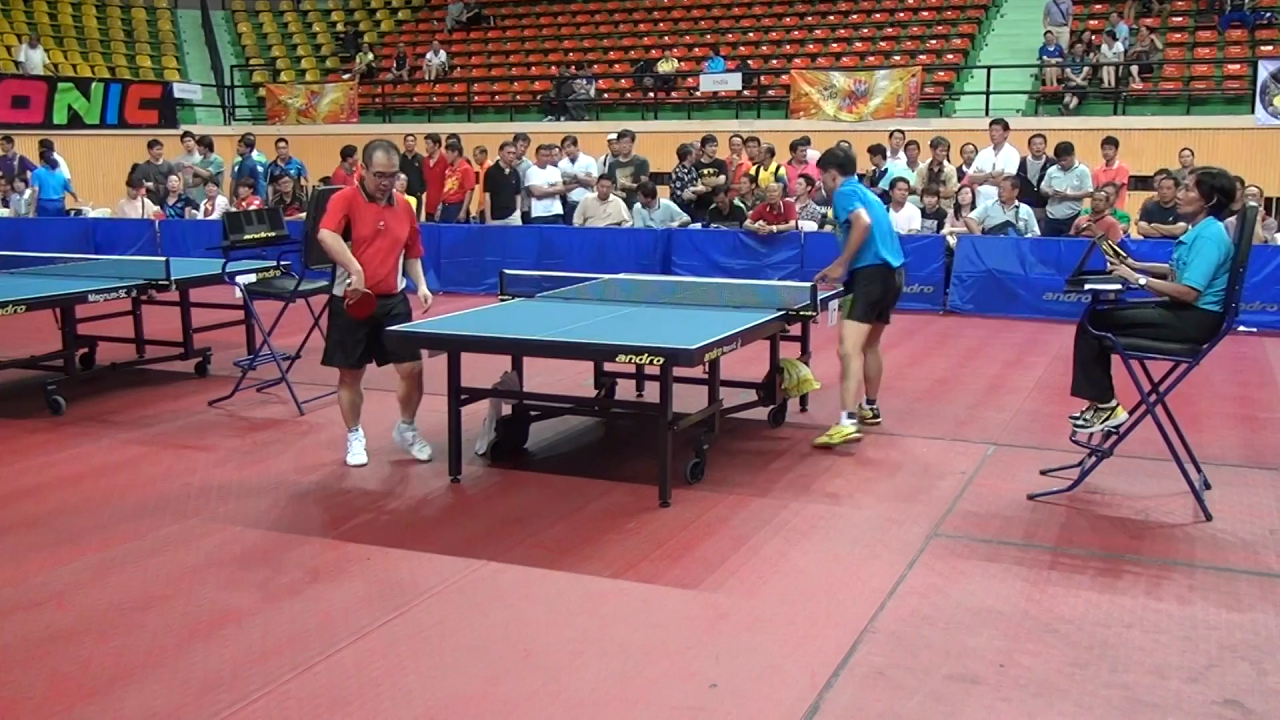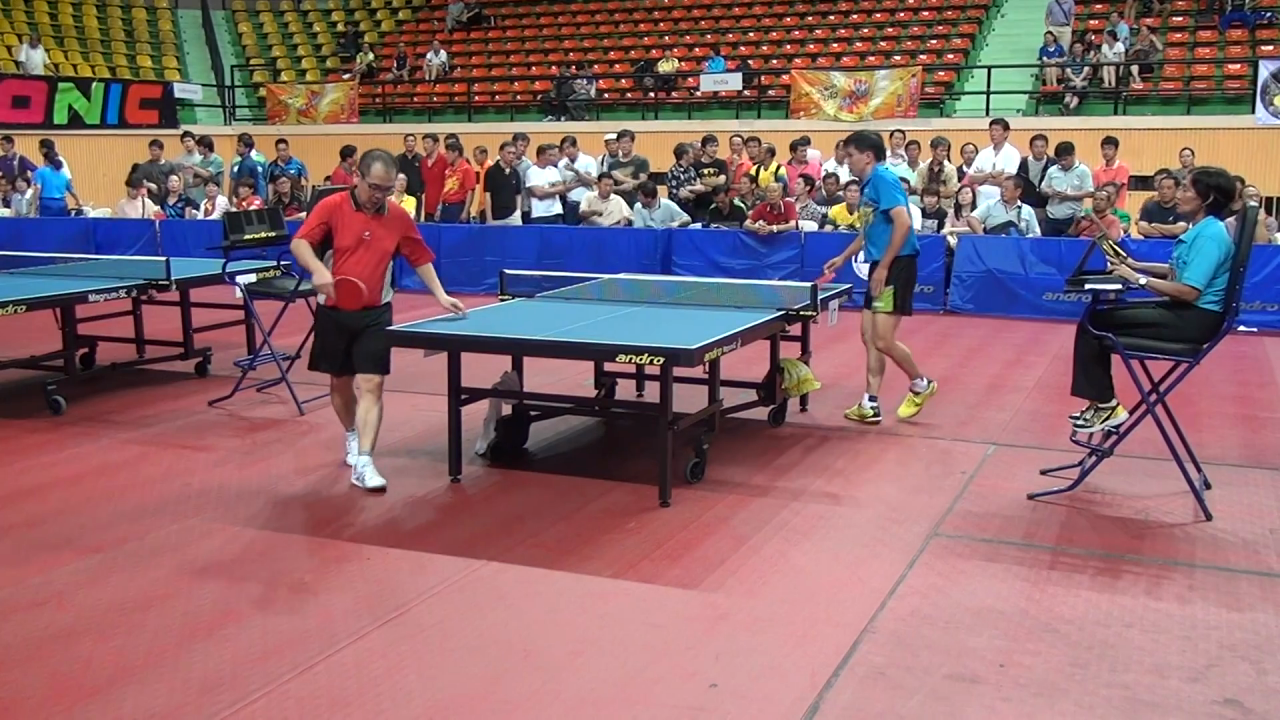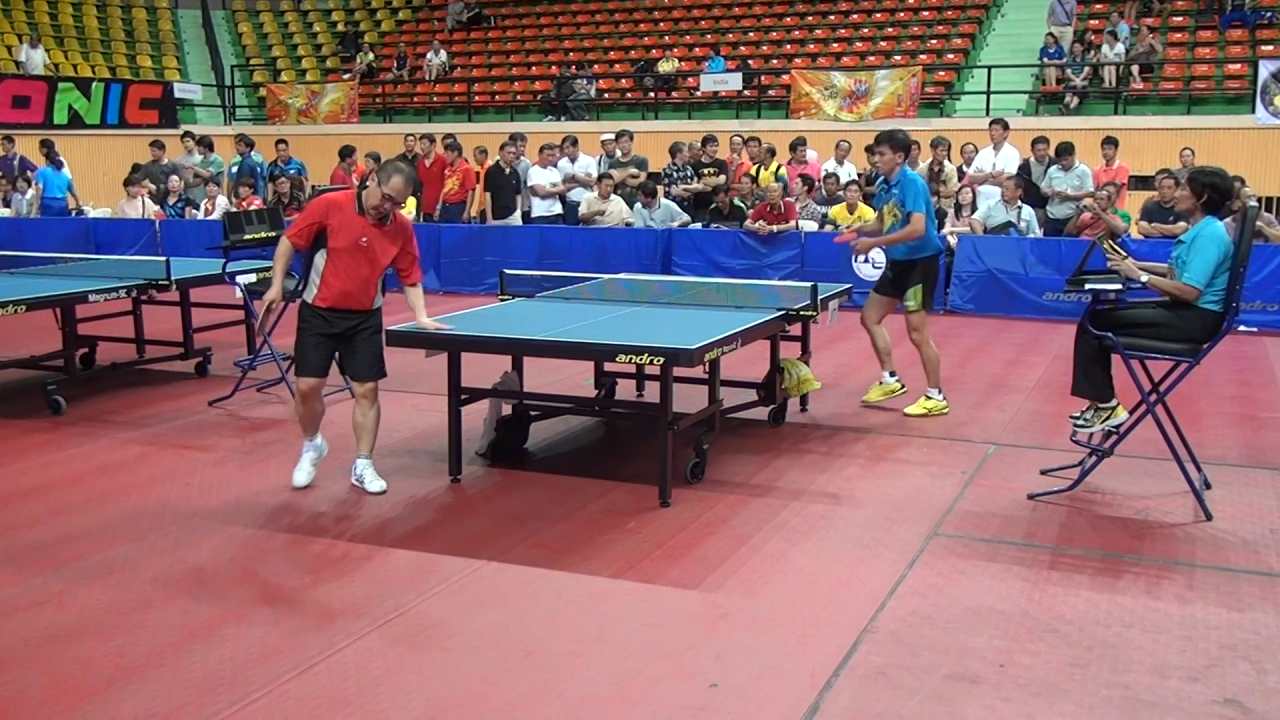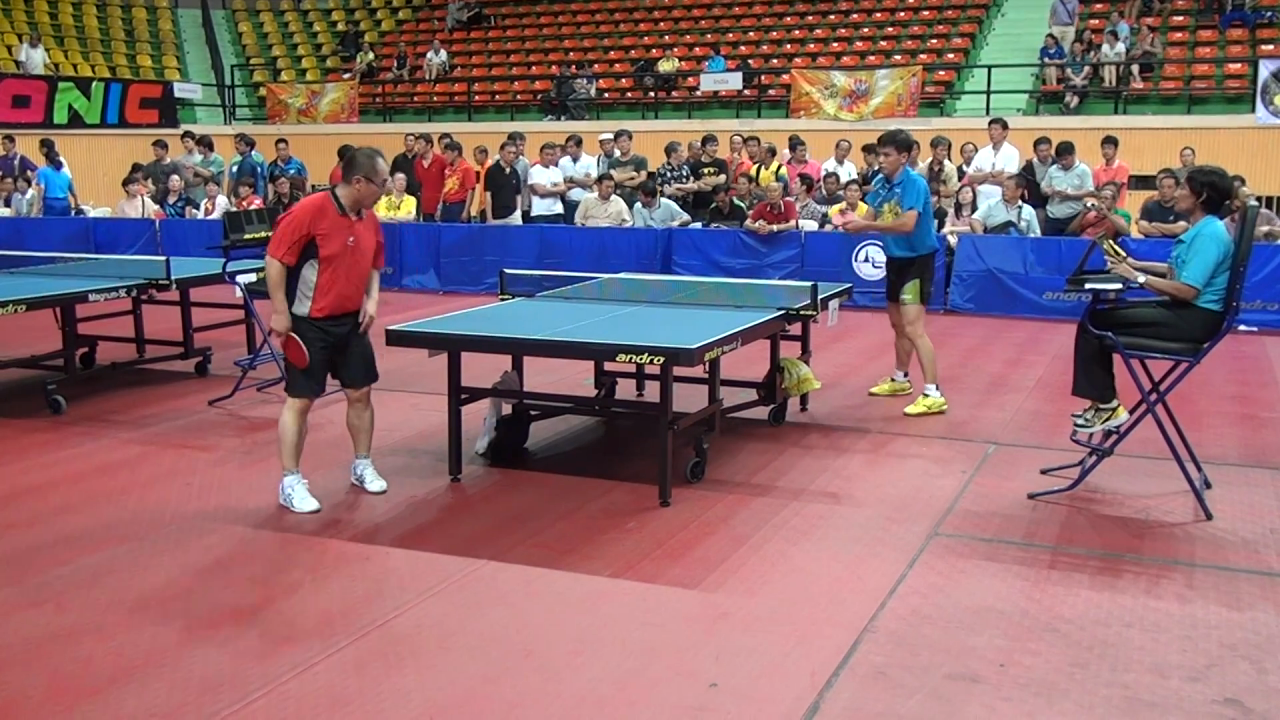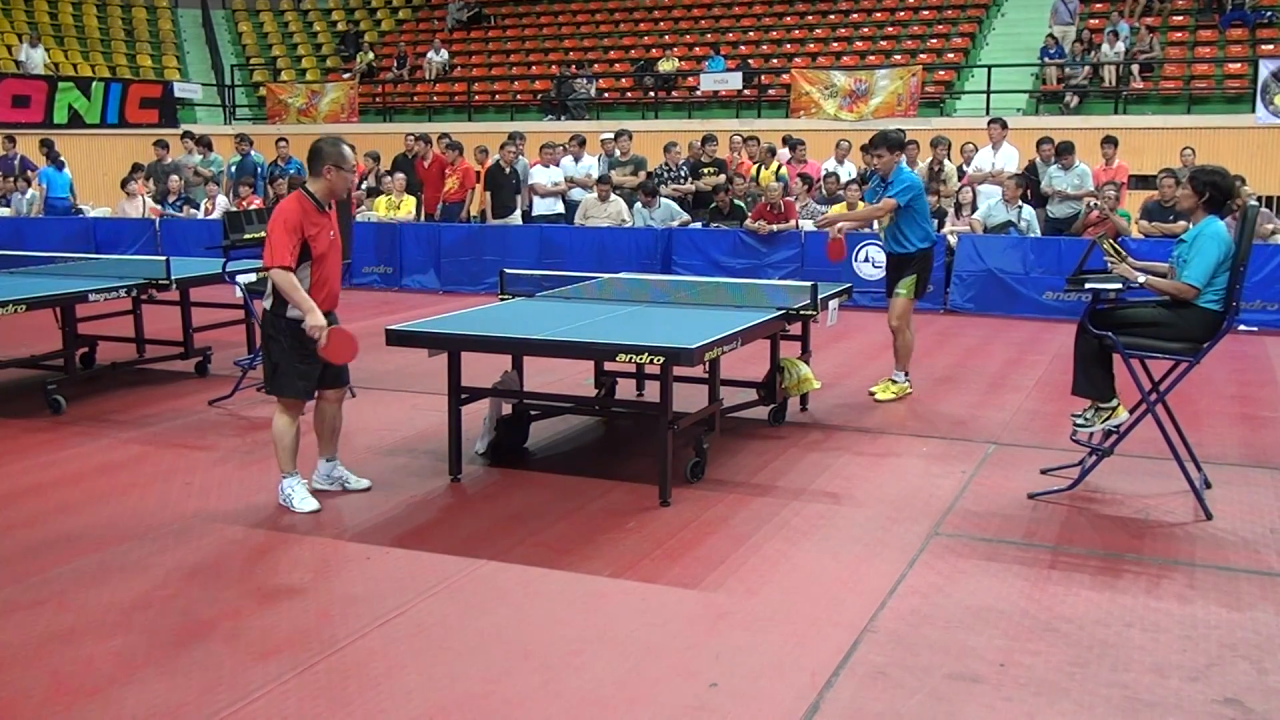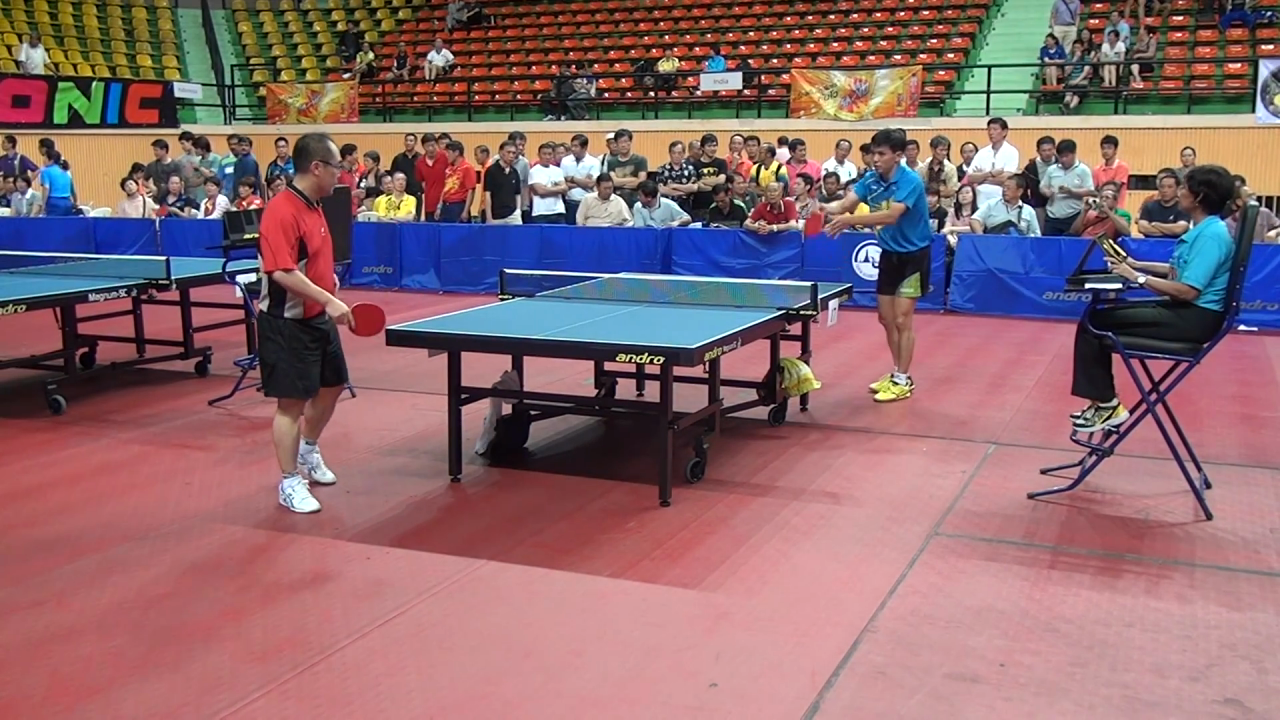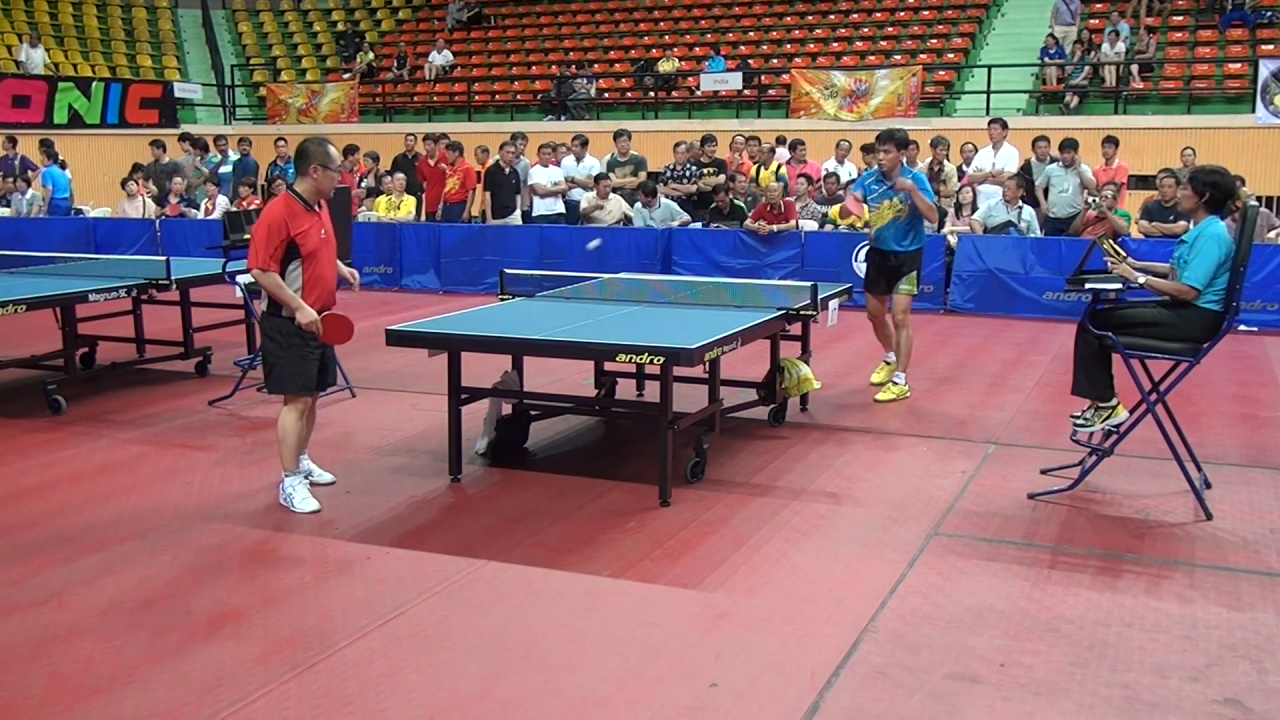
dt=0.3s
person 1, frame 1
left shoulder: (403, 207)
right shoulder: (344, 200)
left elbow: (412, 252)
right elbow: (326, 235)
left wrist: (420, 286)
right wrist: (355, 270)
left hip: (392, 301)
left knee: (412, 369)
right knee: (350, 375)
left ankle: (407, 429)
right ankle: (355, 437)
person 1, frame 2
left shoulder: (398, 217)
right shoulder: (331, 207)
left elbow: (420, 258)
right elbow: (299, 243)
left wrist: (440, 293)
right wrist: (318, 270)
left hip: (375, 313)
right hip: (334, 311)
left knee: (370, 387)
right knee: (340, 383)
left ankle: (363, 464)
right ankle: (352, 436)
person 1, frame 3
left shoulder: (401, 228)
right shoulder: (329, 205)
left elbow: (411, 277)
right elbow: (290, 240)
left wrist: (422, 315)
right wrist: (277, 284)
left hip: (365, 317)
right hip: (319, 312)
left knee: (367, 390)
right knee: (308, 385)
left ankle: (363, 466)
right ankle: (312, 444)
person 1, frame 4
left shoulder: (370, 220)
right shoulder: (309, 211)
left elbow: (374, 266)
right elbow: (275, 260)
left wrist: (372, 300)
right wrist: (280, 311)
left hip: (351, 322)
right hip: (307, 323)
left knee: (360, 394)
right knee: (299, 402)
left ankle: (362, 466)
right ankle: (291, 482)
person 1, frame 5
left shoulder: (328, 207)
right shoulder: (290, 212)
right elbow: (279, 270)
right wrist: (310, 311)
left hip: (326, 320)
right hip: (291, 324)
left knee: (334, 392)
right knee: (291, 403)
left ankle: (328, 470)
right ankle: (289, 483)
person 1, frame 6
left shoulder: (312, 205)
right shoulder: (282, 211)
right elbow: (282, 272)
left wrist: (329, 275)
right wrist: (329, 301)
left hip: (318, 319)
right hip: (287, 324)
left knee: (331, 386)
right knee: (292, 404)
left ankle: (307, 452)
right ankle: (290, 483)
person 1, frame 7
left shoulder: (320, 206)
right shoulder: (279, 212)
right elbow: (261, 270)
left wrist: (341, 268)
right wrist: (300, 308)
left hip: (320, 320)
right hip: (288, 322)
left knee: (311, 396)
right knee: (294, 401)
left ankle: (301, 461)
right ankle: (291, 482)
person 2, frame 1
left shoulder: (844, 193)
right shoulder: (864, 194)
left elbow: (861, 224)
left wrist: (840, 265)
right wrist: (835, 270)
left hip: (871, 275)
right hip: (891, 274)
left knee: (848, 350)
right knee: (868, 345)
left ankle: (847, 423)
right ankle: (869, 407)
person 2, frame 2
left shoulder: (882, 179)
right shoulder: (870, 184)
left elbow: (903, 223)
left wrist: (883, 267)
right wrist: (842, 258)
left hip: (896, 266)
right hip: (884, 267)
left knee: (883, 340)
right knee: (869, 336)
left ankle: (921, 385)
right ankle: (870, 404)
person 2, frame 3
left shoulder: (913, 183)
right shoulder: (883, 185)
left elbow: (917, 229)
left wrist: (874, 242)
right wrist: (860, 229)
left hip: (920, 263)
right hip: (896, 264)
left knee: (918, 334)
right knee: (870, 318)
left ankle: (936, 398)
right ankle: (889, 380)
person 2, frame 4
left shoulder: (915, 183)
right shoulder: (880, 183)
left elbow: (907, 224)
right elbow: (872, 217)
left wrist: (866, 226)
right wrist: (855, 220)
left hip: (917, 261)
right hip: (895, 260)
left knee: (913, 329)
right knee: (898, 325)
left ankle: (933, 395)
right ankle: (900, 379)
person 2, frame 5
left shoulder: (908, 181)
right shoulder: (878, 181)
left elbow: (880, 211)
right elbow: (868, 212)
left wrist: (838, 217)
right wrist: (844, 226)
left hip: (916, 256)
right hip: (896, 255)
left knee: (898, 321)
right knee: (897, 322)
left ankle: (901, 380)
right ankle: (898, 377)
person 2, frame 6
left shoulder: (910, 181)
right shoulder: (871, 180)
left elbow: (891, 216)
right elbow: (847, 203)
left wrist: (849, 220)
right wrist: (829, 210)
left hip: (912, 255)
right hip: (889, 254)
left knee: (902, 320)
right knee: (886, 318)
left ankle: (901, 382)
right ankle: (899, 373)
person 2, frame 7
left shoulder: (915, 179)
right shoulder: (868, 178)
left elbow: (932, 217)
left wrist: (913, 191)
left hip: (907, 255)
right hip: (878, 253)
left knee: (900, 318)
right knee: (874, 313)
left ankle: (900, 381)
right ankle: (890, 357)
person 3, frame 1
left shoulder: (1209, 236)
right shoulder: (1200, 231)
left elbow: (1189, 292)
left wrist: (1138, 279)
right wrist: (1137, 265)
left hip: (1193, 320)
right hip: (1180, 311)
left knee: (1093, 322)
right knee: (1097, 317)
left ankle: (1105, 405)
right ankle: (1103, 402)
person 3, frame 2
left shoulder: (1210, 235)
right shoulder: (1200, 230)
left elbow: (1189, 291)
left wrist: (1138, 279)
right wrist: (1137, 266)
left hip: (1193, 319)
right hip: (1182, 312)
left knee: (1094, 322)
right knee: (1097, 318)
left ankle: (1106, 405)
right ankle: (1103, 401)
person 3, frame 3
left shoulder: (1209, 235)
right shoulder: (1201, 230)
left elbow: (1189, 291)
left wrist: (1139, 275)
right wrist: (1137, 264)
left hip: (1194, 319)
right hip: (1181, 311)
left knee: (1094, 322)
right knee: (1097, 317)
left ankle: (1106, 404)
right ankle: (1104, 402)
person 3, frame 4
left shoulder: (1209, 235)
right shoulder: (1201, 230)
left elbow: (1187, 290)
left wrist: (1137, 277)
right wrist: (1136, 264)
left hip: (1193, 318)
right hip: (1182, 311)
left knee: (1094, 322)
right knee: (1098, 317)
left ankle: (1107, 405)
right ankle: (1105, 402)
person 3, frame 5
left shoulder: (1211, 235)
right shoulder: (1202, 230)
left elbow: (1188, 290)
left wrist: (1138, 277)
right wrist: (1137, 264)
left hip: (1193, 318)
right hip: (1182, 311)
left knee: (1094, 321)
right knee: (1098, 316)
left ankle: (1107, 404)
right ankle: (1105, 401)
person 3, frame 6
left shoulder: (1211, 235)
right shoulder: (1203, 230)
left elbow: (1188, 290)
left wrist: (1138, 277)
right wrist: (1138, 265)
left hip: (1194, 318)
right hip: (1183, 311)
left knee: (1094, 322)
right knee: (1098, 316)
left ankle: (1106, 404)
right ankle: (1105, 401)
person 3, frame 7
left shoulder: (1212, 235)
right shoulder: (1203, 230)
left elbow: (1188, 290)
left wrist: (1138, 278)
right wrist: (1138, 265)
left hip: (1194, 319)
right hip: (1182, 312)
left knee: (1094, 322)
right knee: (1098, 316)
left ankle: (1106, 404)
right ankle: (1104, 401)
